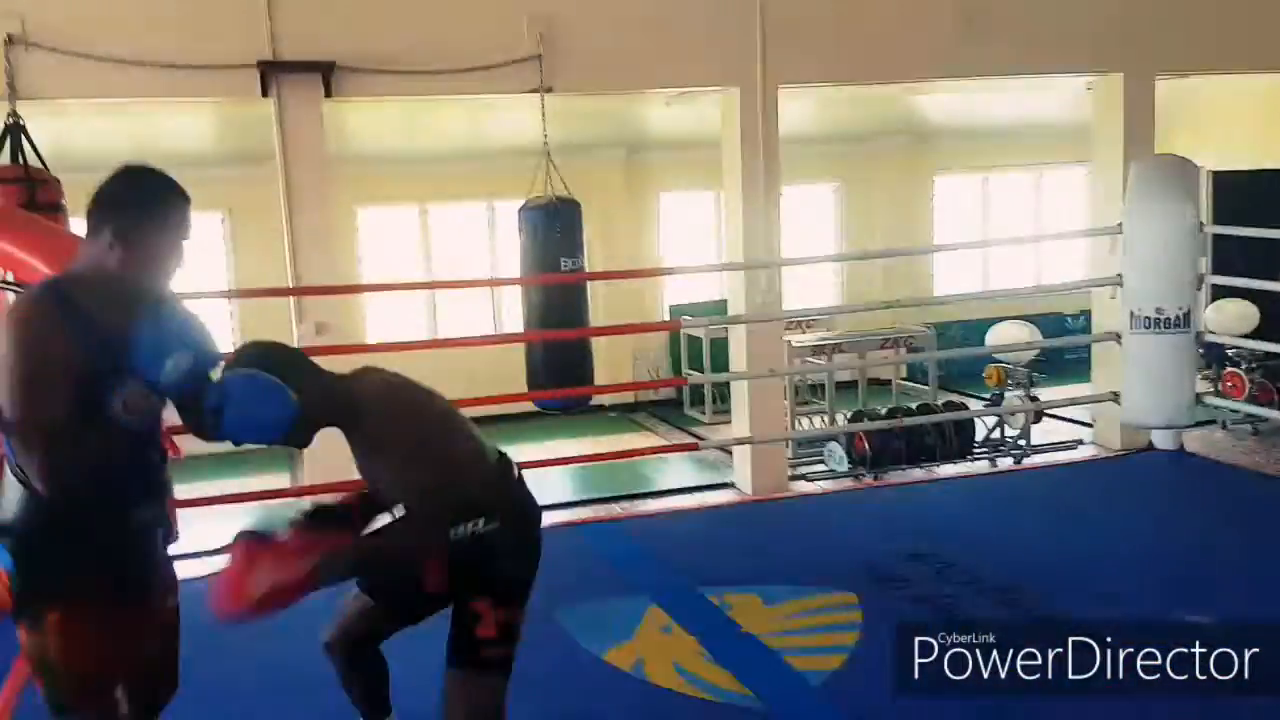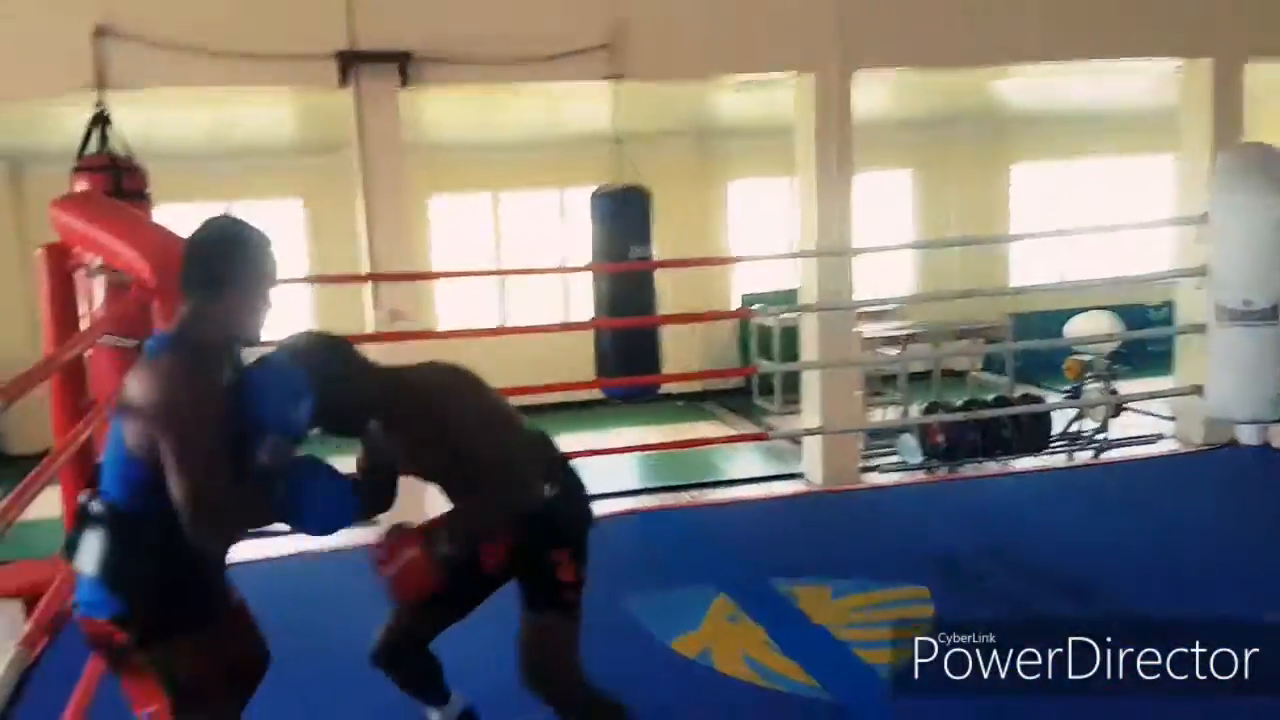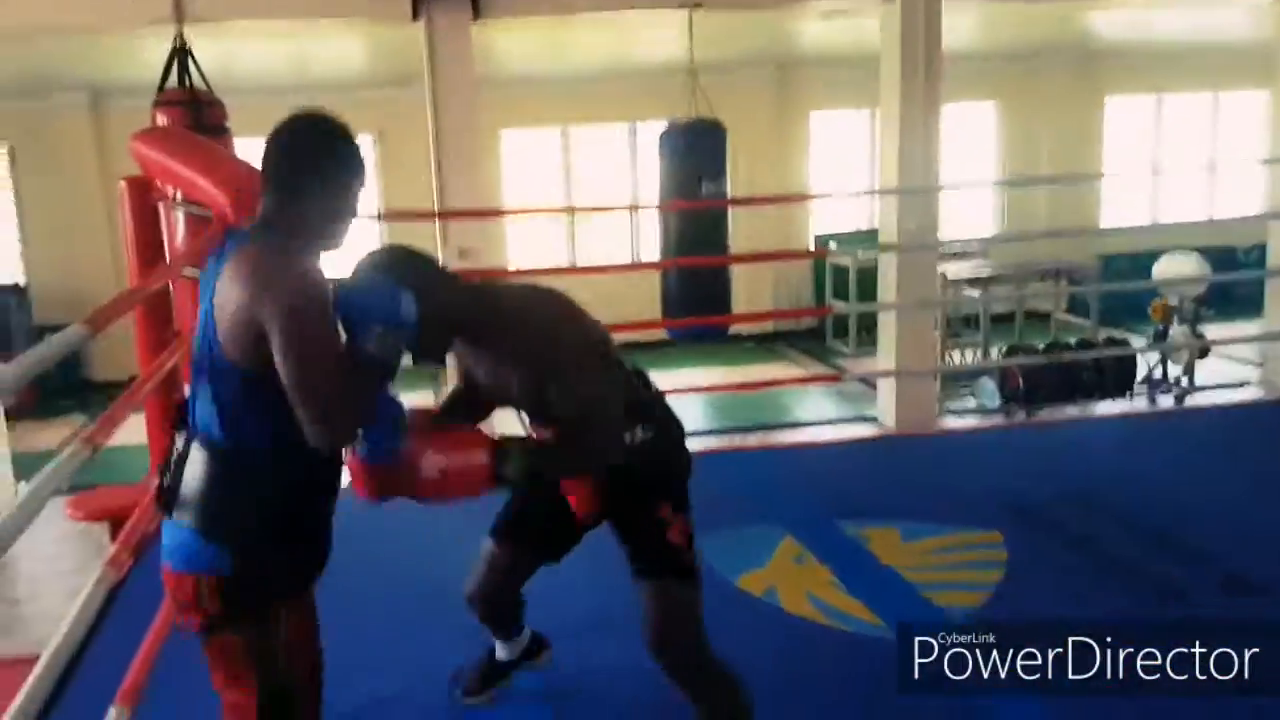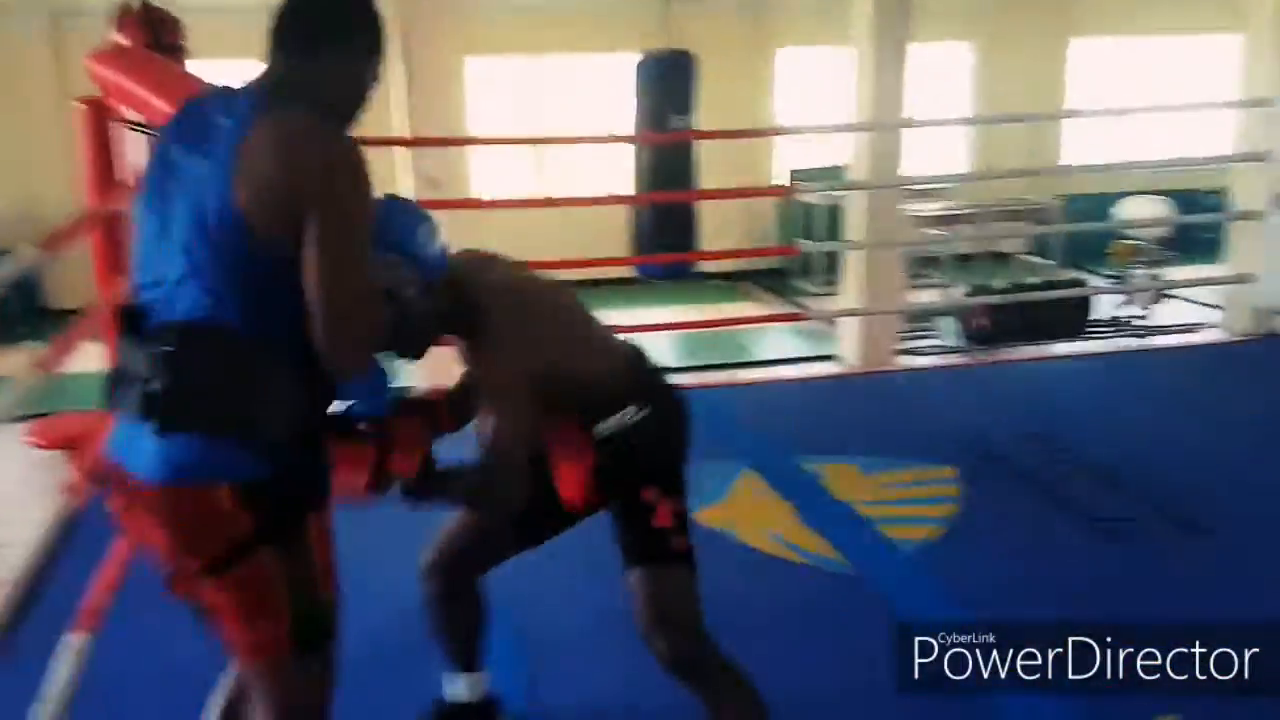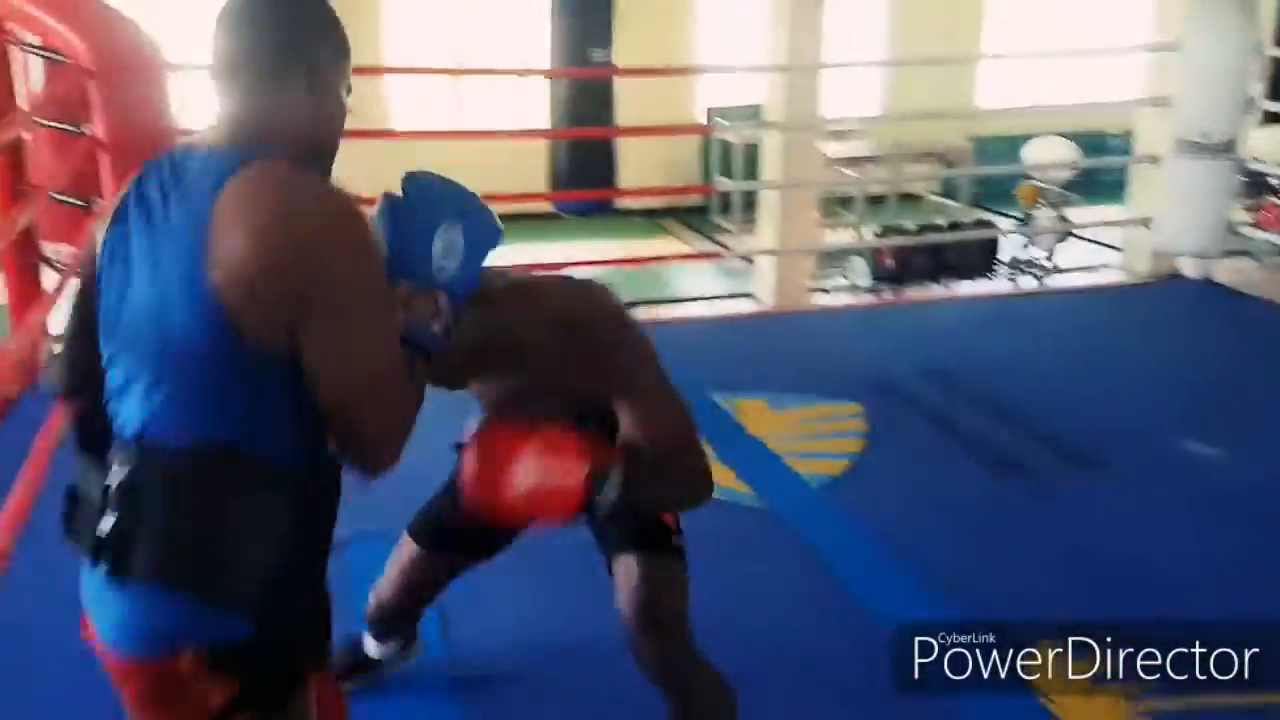
dt=0.2s
person 1, frame 1
left shoulder: (158, 316)
left elbow: (200, 412)
right elbow: (47, 471)
left wrist: (234, 400)
right wrist: (126, 411)
left hip: (135, 539)
right hip: (64, 545)
person 1, frame 2
left shoulder: (205, 362)
right shoulder: (180, 382)
left elbow: (220, 473)
right elbow: (212, 525)
left hip: (170, 575)
right hip: (134, 590)
left knee: (245, 668)
person 1, frame 3
left shoulder: (244, 257)
right shoulder: (284, 276)
right elbow: (330, 426)
right wrist: (380, 353)
left hip: (216, 522)
right hip: (240, 549)
person 1, frame 4
left shoulder: (183, 128)
right shoulder: (320, 151)
left elbow: (149, 281)
right elbow: (342, 354)
right wrist: (393, 289)
left hip: (145, 454)
right hip: (234, 466)
person 1, frame 5
left shoulder: (144, 194)
right shoulder: (304, 217)
left elbow: (80, 388)
right elbow: (372, 443)
right wrist: (418, 327)
right hip: (220, 607)
person 2, frame 1
left shoulder: (382, 414)
right shoulder: (353, 397)
left elbow: (427, 534)
right wrist: (327, 518)
left hip: (491, 537)
right hip: (441, 528)
right knee: (344, 642)
person 2, frame 2
left shoulder: (441, 395)
right shoulder: (374, 410)
left elbow: (521, 489)
left wrist: (448, 540)
left hip: (541, 513)
right hip: (473, 518)
left knee: (546, 673)
right knee: (391, 648)
person 2, frame 3
left shoulder: (538, 324)
right shoulder: (474, 324)
left elbow: (604, 446)
right elbow: (463, 409)
left wrist: (505, 461)
left hip: (637, 456)
right hip: (565, 457)
left knee: (672, 645)
right knee: (485, 595)
right ankle: (515, 648)
person 2, frame 4
left shoulder: (508, 328)
right shoulder: (465, 275)
left elbow: (506, 492)
right elbow: (476, 391)
right wrist: (423, 413)
left hip: (630, 437)
right hip: (566, 426)
left knee: (674, 642)
right knee: (444, 568)
person 2, frame 5
left shoulder: (593, 328)
left elbow: (691, 481)
left hip: (617, 462)
left knee: (660, 650)
right knee: (390, 601)
right ankle: (378, 648)
